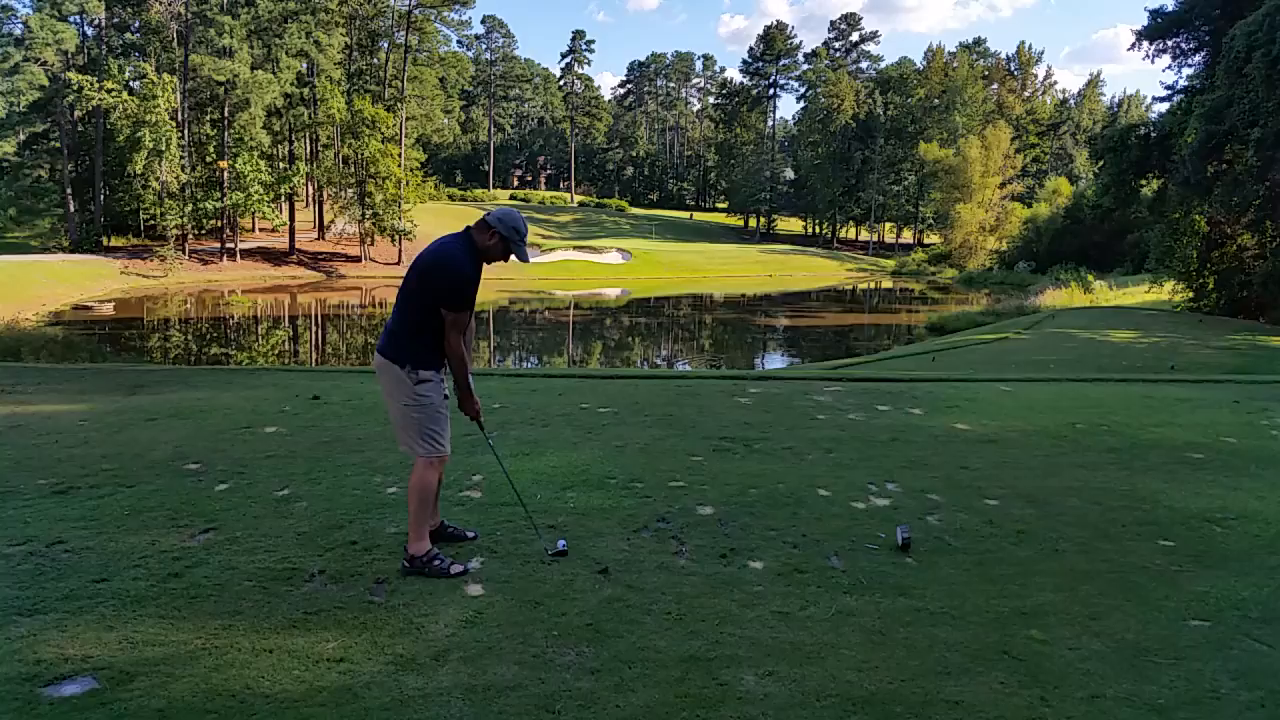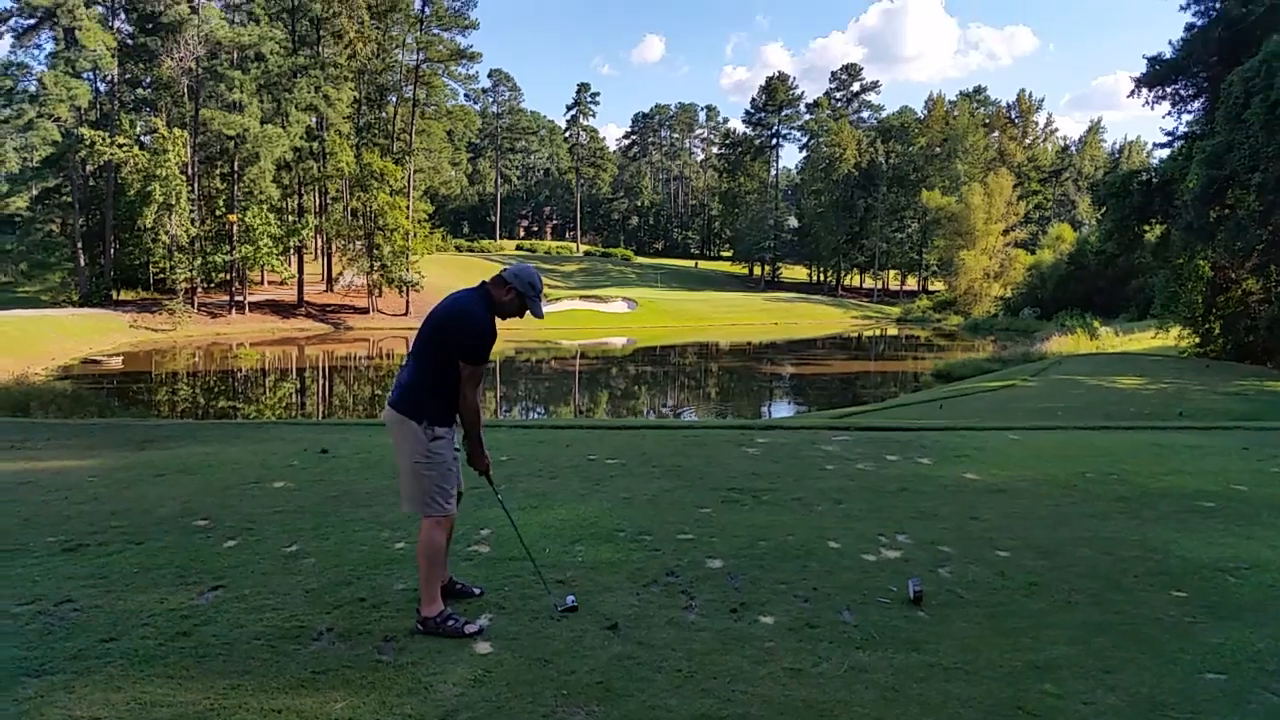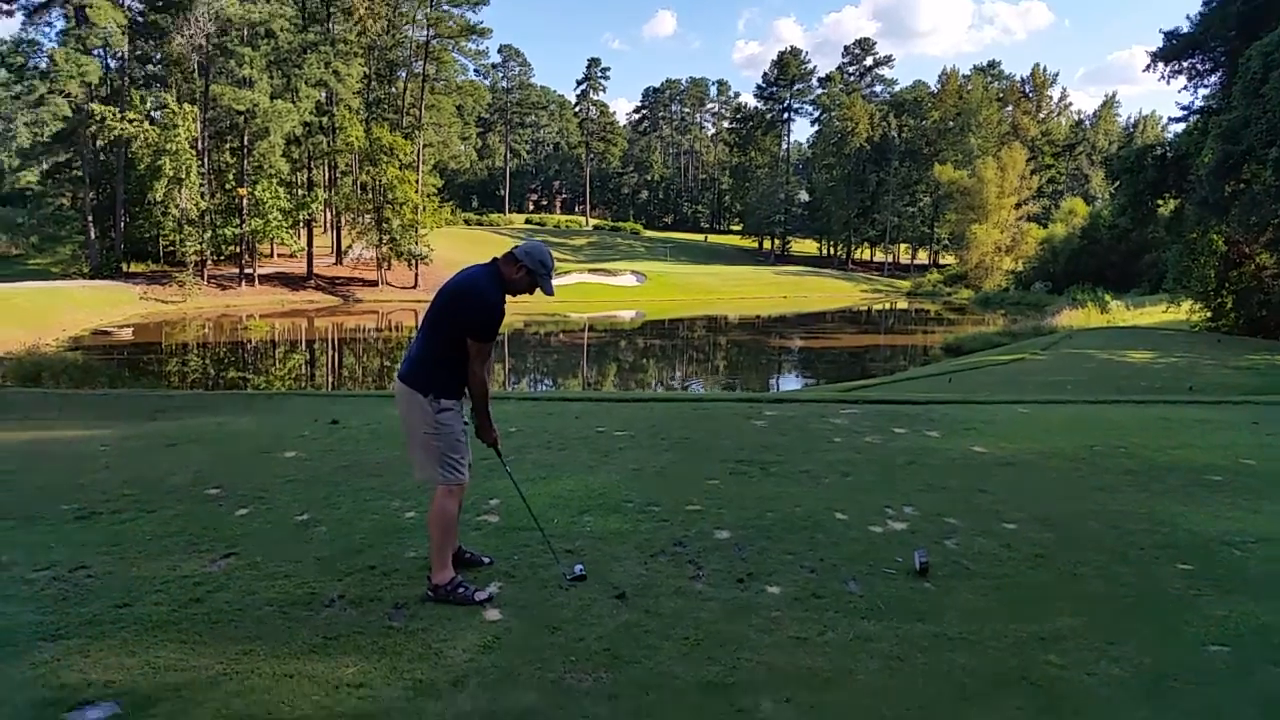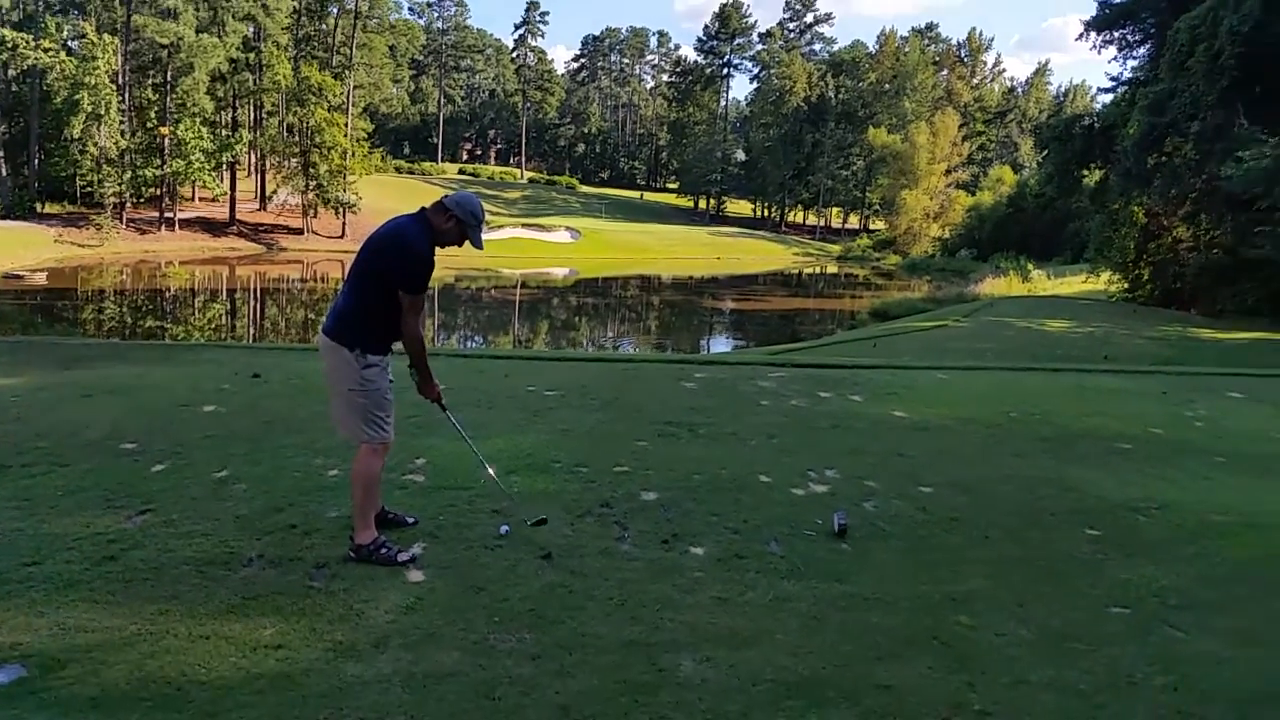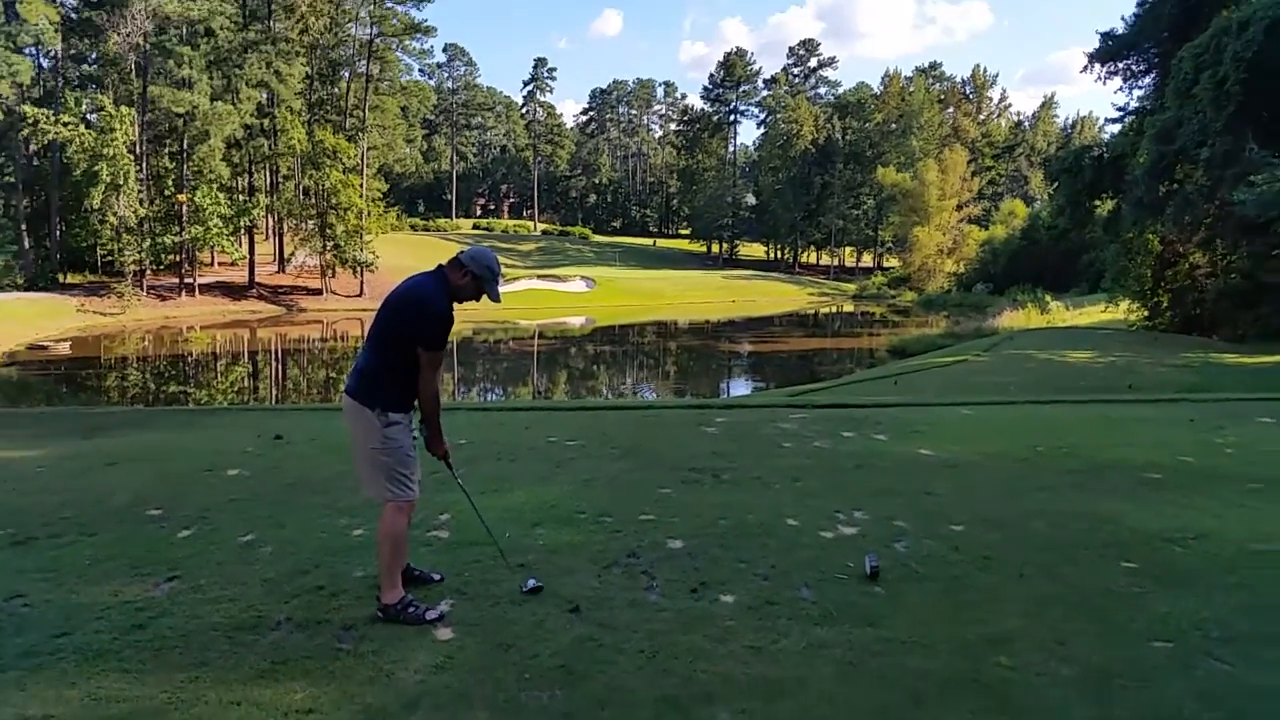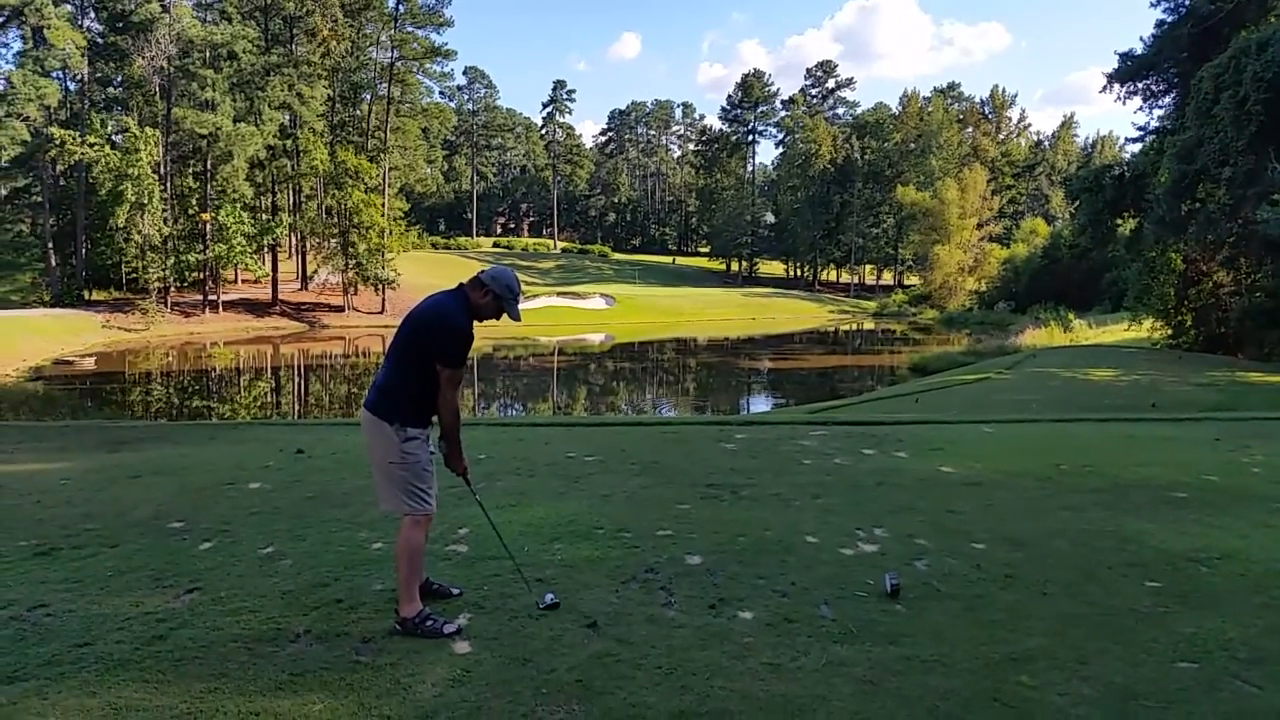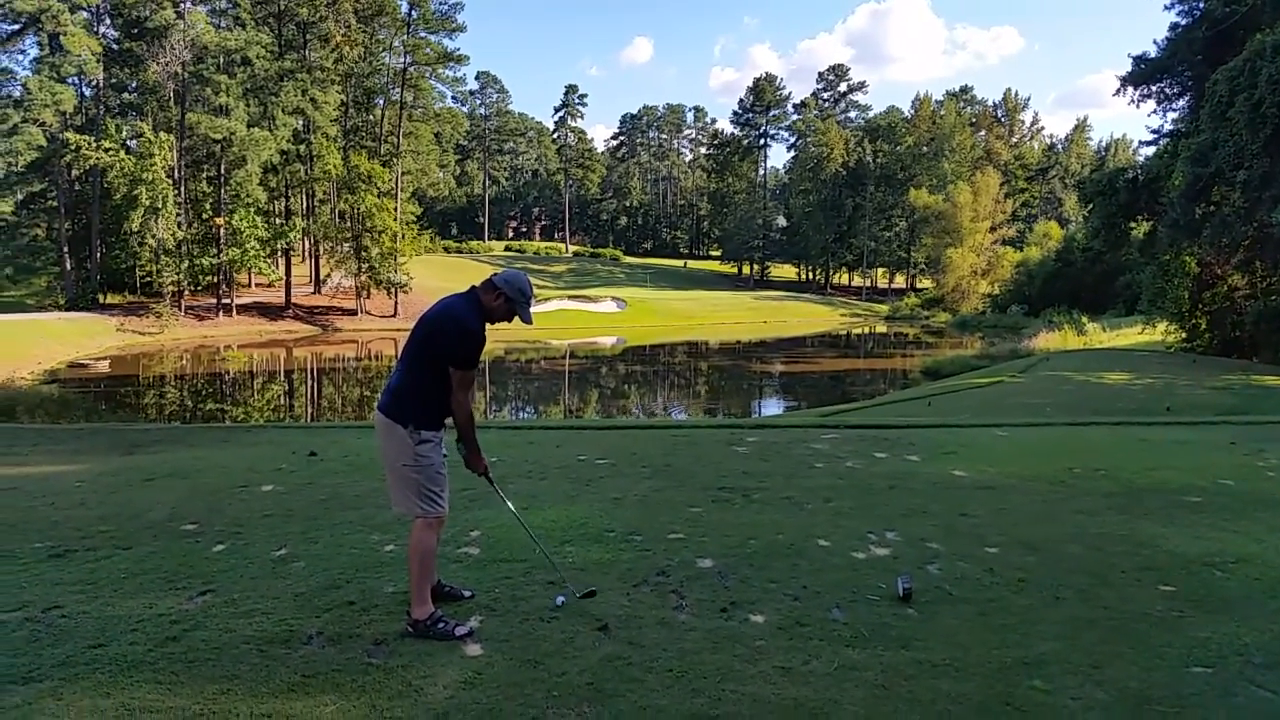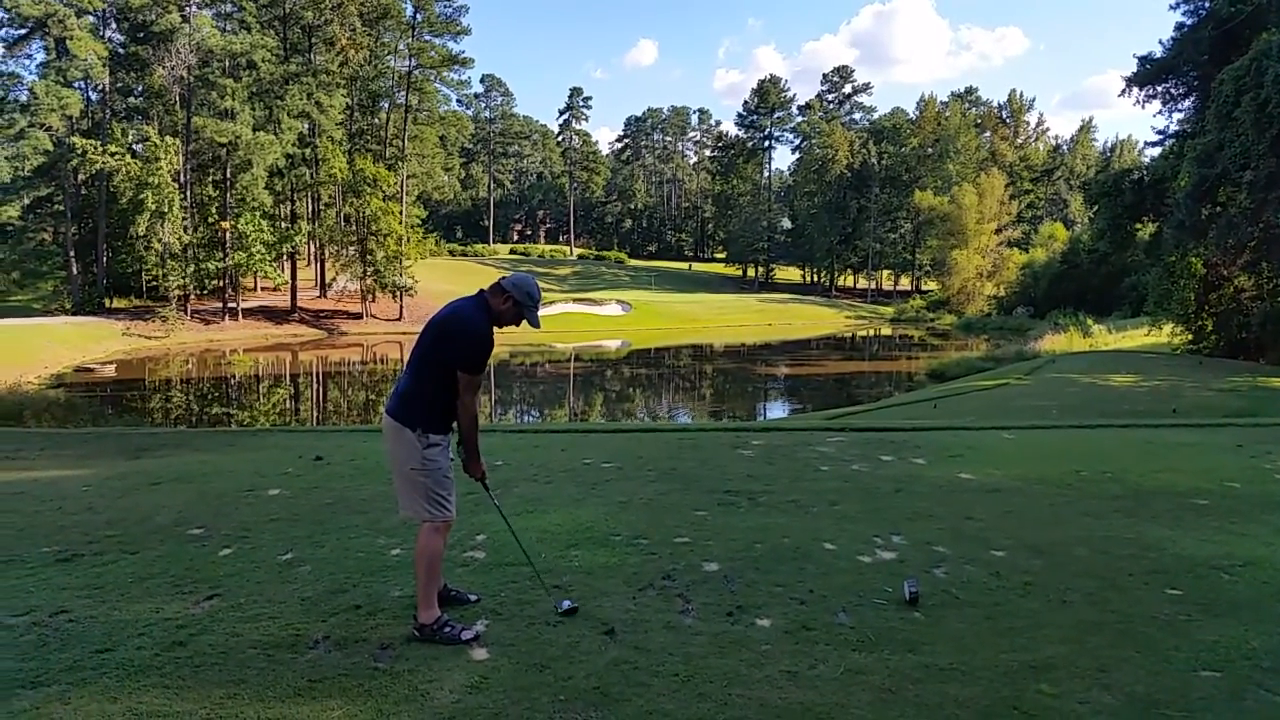
dt=0.5s
person 1, frame 1
left shoulder: (461, 252)
right shoulder: (457, 264)
left elbow: (464, 323)
right elbow: (453, 337)
left wrist: (467, 377)
right wrist: (466, 394)
left hip: (418, 360)
right hip: (408, 364)
left knee: (434, 450)
right knee: (431, 455)
left ankle: (431, 524)
right ankle: (418, 550)
person 1, frame 2
left shoulder: (471, 304)
right shoulder: (476, 320)
left elbow: (470, 383)
right elbow: (468, 390)
left wrist: (473, 440)
right wrist: (477, 448)
left hip: (423, 413)
right hip: (420, 419)
left knee: (447, 501)
right knee: (437, 513)
left ankle: (440, 580)
right ankle: (431, 611)
person 1, frame 3
left shoulder: (481, 278)
right shoulder: (486, 296)
left elbow: (477, 360)
right elbow: (475, 367)
left wrist: (481, 412)
right wrist: (484, 422)
left hip: (429, 385)
right hip: (430, 392)
left knee: (453, 476)
right knee: (451, 482)
left ankle: (449, 549)
right ankle: (441, 578)
person 1, frame 4
left shoulder: (409, 230)
right shoulder: (415, 246)
left elbow: (407, 312)
right elbow: (410, 319)
left wrist: (417, 369)
right wrist: (425, 377)
left hip: (356, 340)
right hip: (355, 347)
left knee: (376, 435)
right knee: (374, 440)
left ankle: (372, 510)
right ankle: (364, 539)
person 1, frame 5
left shoulder: (426, 287)
right shoulder: (434, 304)
right elbow: (427, 378)
left wrist: (428, 428)
right wrist: (435, 435)
left hip: (382, 399)
right hip: (378, 406)
left knee: (405, 492)
right knee: (399, 499)
left ankle: (399, 566)
right ankle: (392, 598)
person 1, frame 6
left shoulder: (447, 305)
right shoulder: (454, 322)
right elbow: (447, 395)
left wrist: (447, 444)
right wrist: (455, 452)
left hip: (398, 415)
right hip: (396, 421)
left knee: (420, 507)
right knee: (418, 513)
left ankle: (416, 581)
right ankle: (410, 611)
person 1, frame 7
left shoulder: (459, 307)
right shoulder: (467, 324)
right elbow: (459, 396)
left wrist: (464, 443)
right wrist: (473, 452)
left hip: (412, 417)
right hip: (410, 424)
left knee: (432, 510)
right knee: (429, 515)
left ankle: (429, 583)
right ankle: (421, 613)
person 1, frame 8
left shoulder: (467, 311)
right shoulder: (475, 328)
right elbow: (466, 400)
left wrist: (465, 447)
right wrist: (473, 457)
left hip: (417, 420)
right hip: (418, 427)
left knee: (437, 514)
right knee: (436, 519)
left ankle: (435, 587)
right ankle: (427, 617)
